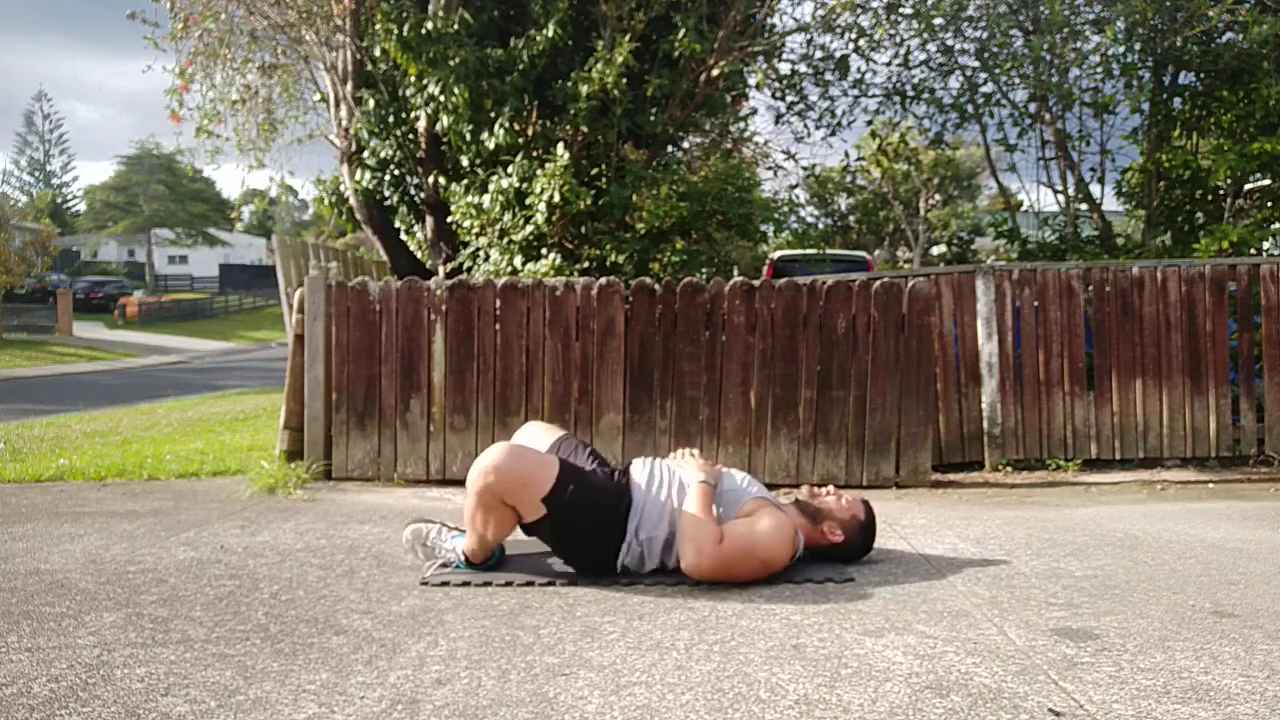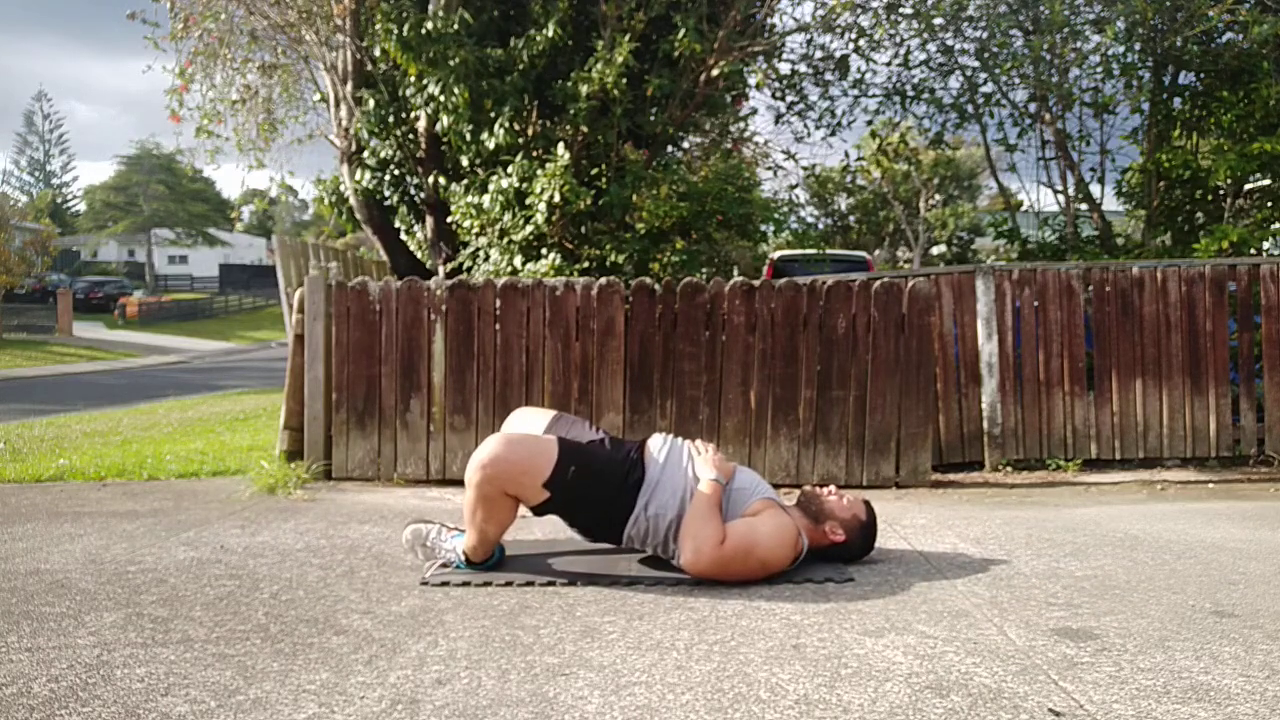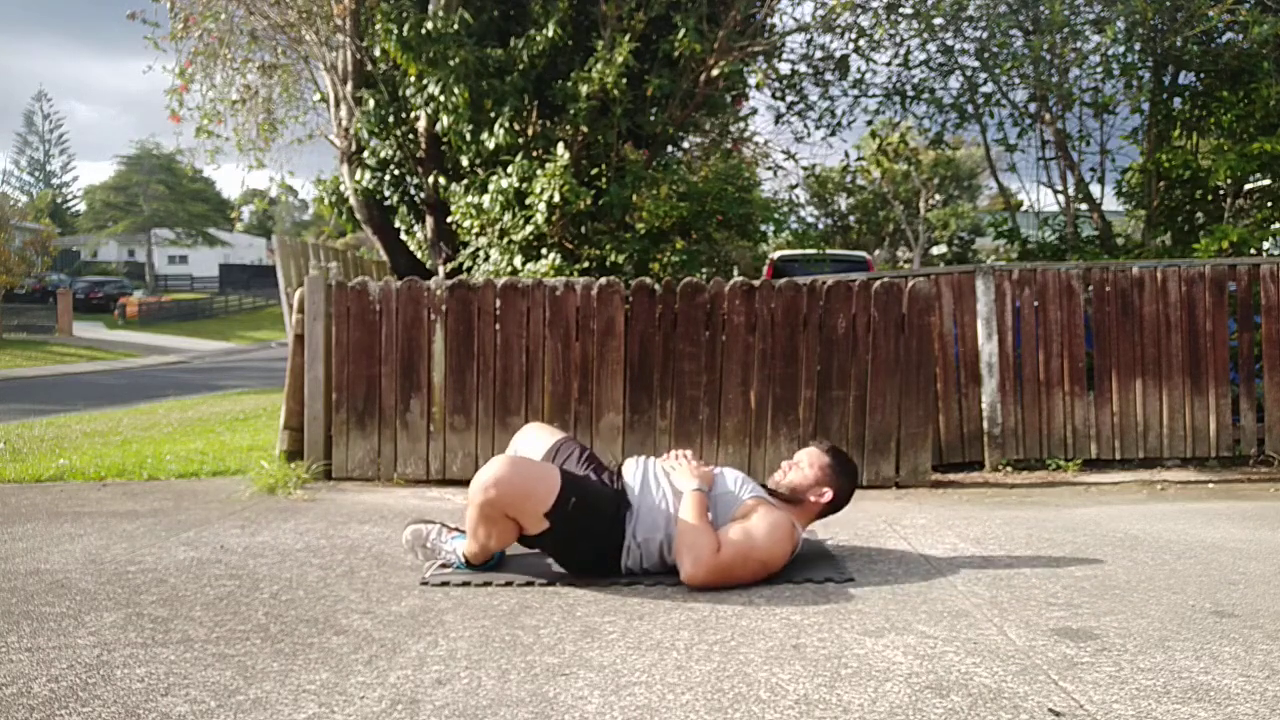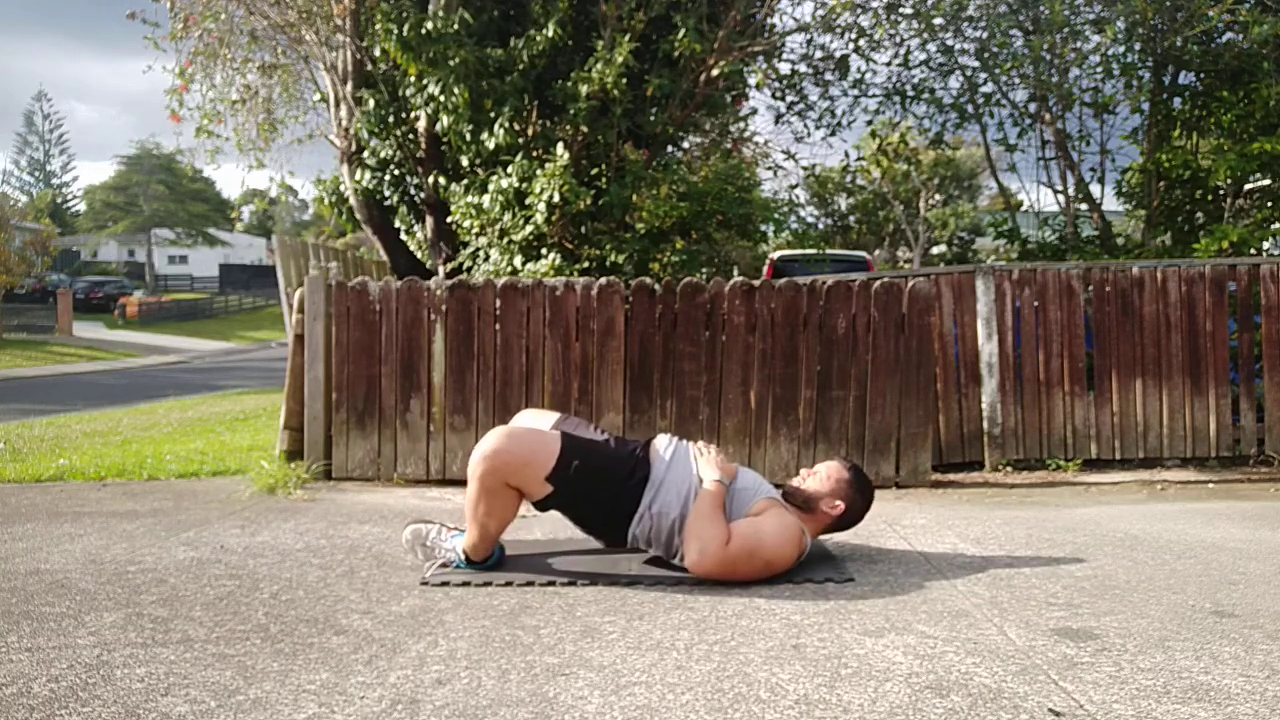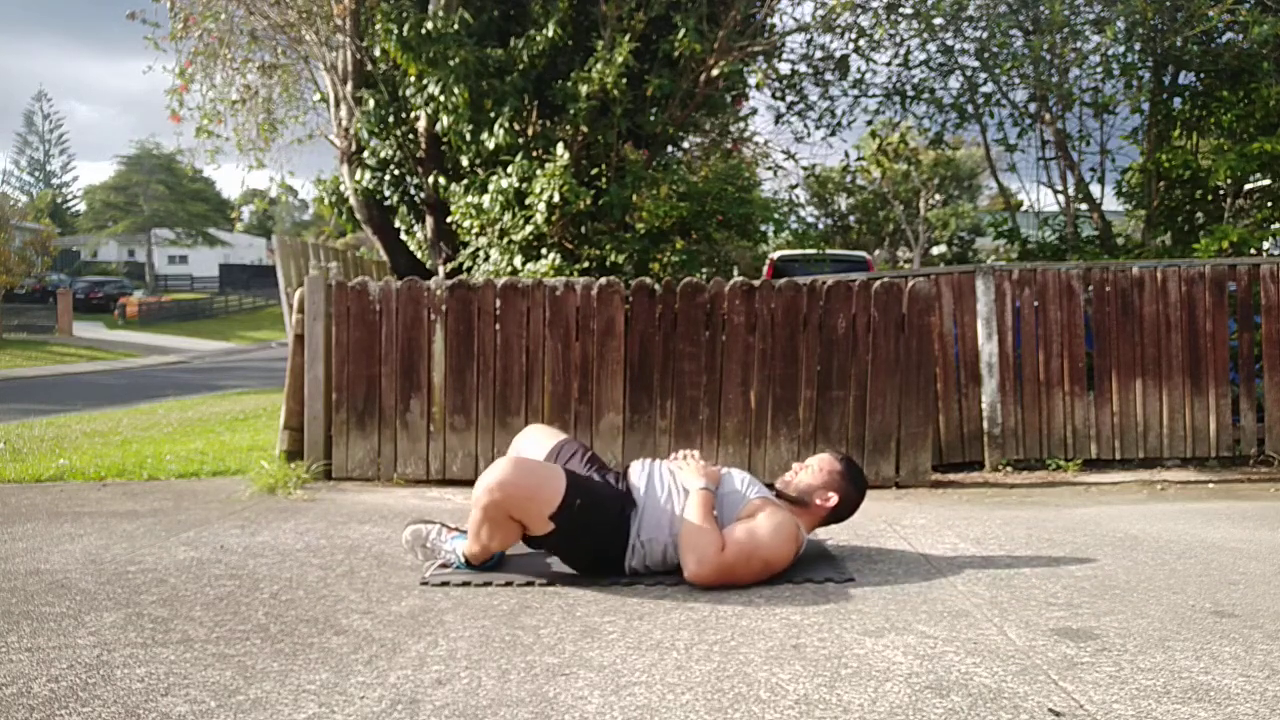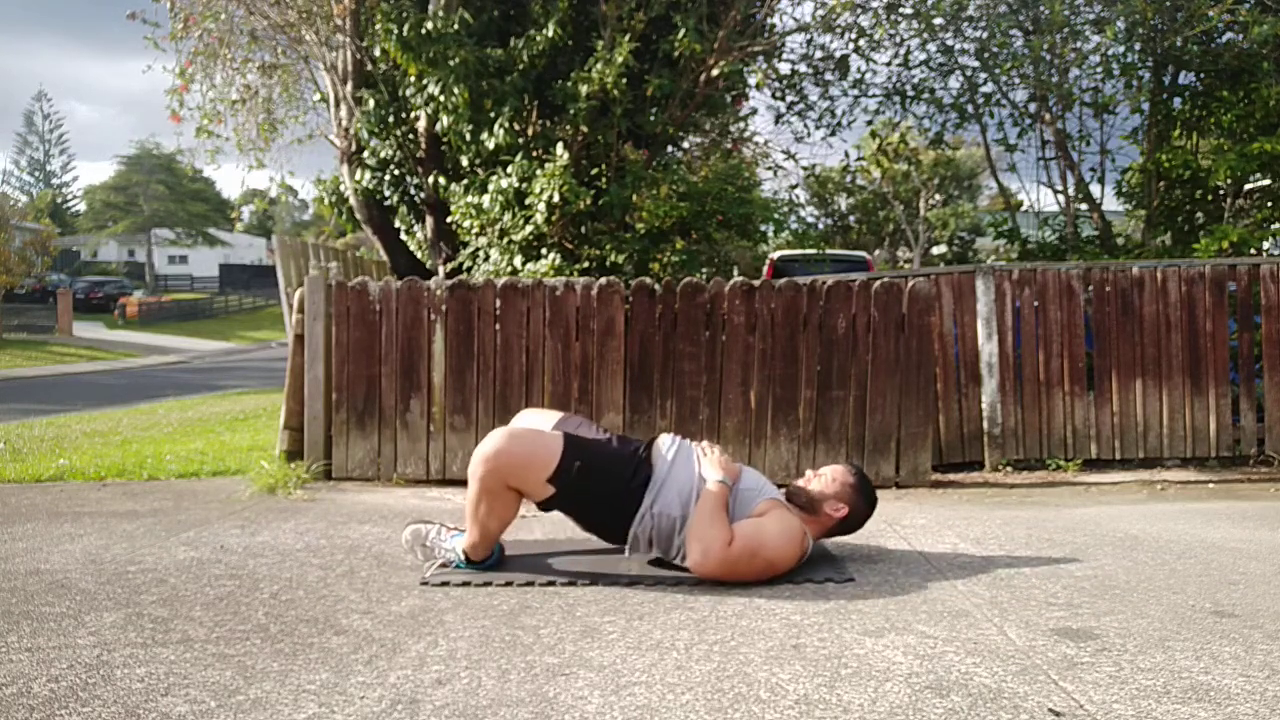
dt=0.5s
person 1, frame 1
left shoulder: (779, 537)
right shoulder: (771, 512)
left elbow: (698, 558)
left wrist: (701, 480)
right wrist: (698, 470)
left hip: (611, 523)
right hip: (620, 487)
left knee: (497, 465)
right knee: (531, 434)
left ankle: (472, 553)
right ankle: (481, 531)
person 1, frame 2
left shoulder: (781, 539)
right shoulder: (777, 515)
left elbow: (697, 556)
left wrist: (712, 479)
right wrist: (715, 472)
left hip: (620, 495)
left knee: (495, 457)
right knee: (522, 422)
left ankle: (473, 552)
right ankle: (482, 530)
person 1, frame 3
left shoulder: (776, 531)
right shoulder: (765, 503)
left elbow: (697, 567)
left wrist: (694, 488)
right wrist: (692, 473)
left hip: (610, 533)
right hip: (616, 486)
left knee: (499, 478)
right knee: (532, 436)
left ankle: (470, 554)
right ankle: (487, 535)
person 1, frame 4
left shoulder: (786, 534)
right shoulder: (775, 506)
left elbow: (703, 558)
left wrist: (714, 481)
right wrist: (716, 474)
left hip: (624, 496)
right hip: (636, 463)
left knee: (498, 449)
right knee: (527, 424)
left ankle: (472, 552)
right ankle: (481, 531)
person 1, frame 5
left shoulder: (780, 532)
right shoulder: (769, 504)
left elbow: (701, 566)
left wrist: (700, 486)
right wrist: (699, 472)
left hip: (613, 532)
right hip: (621, 488)
left knee: (504, 481)
right knee: (533, 437)
left ankle: (470, 552)
right ankle: (485, 535)
person 1, frame 6
left shoulder: (787, 536)
right shoulder: (778, 506)
left elbow: (705, 558)
left wrist: (718, 480)
right wrist: (719, 474)
left hip: (626, 495)
right hip: (637, 461)
left knee: (500, 449)
right knee: (529, 424)
left ankle: (472, 551)
right ankle: (482, 528)
